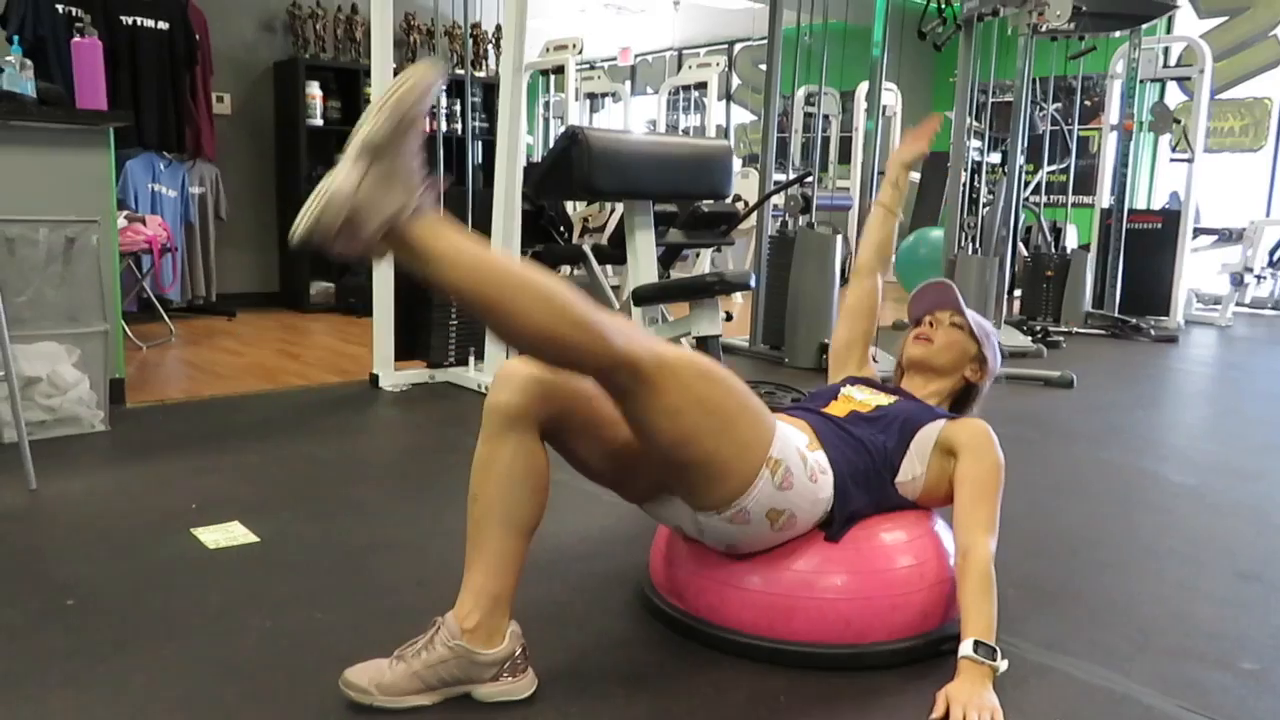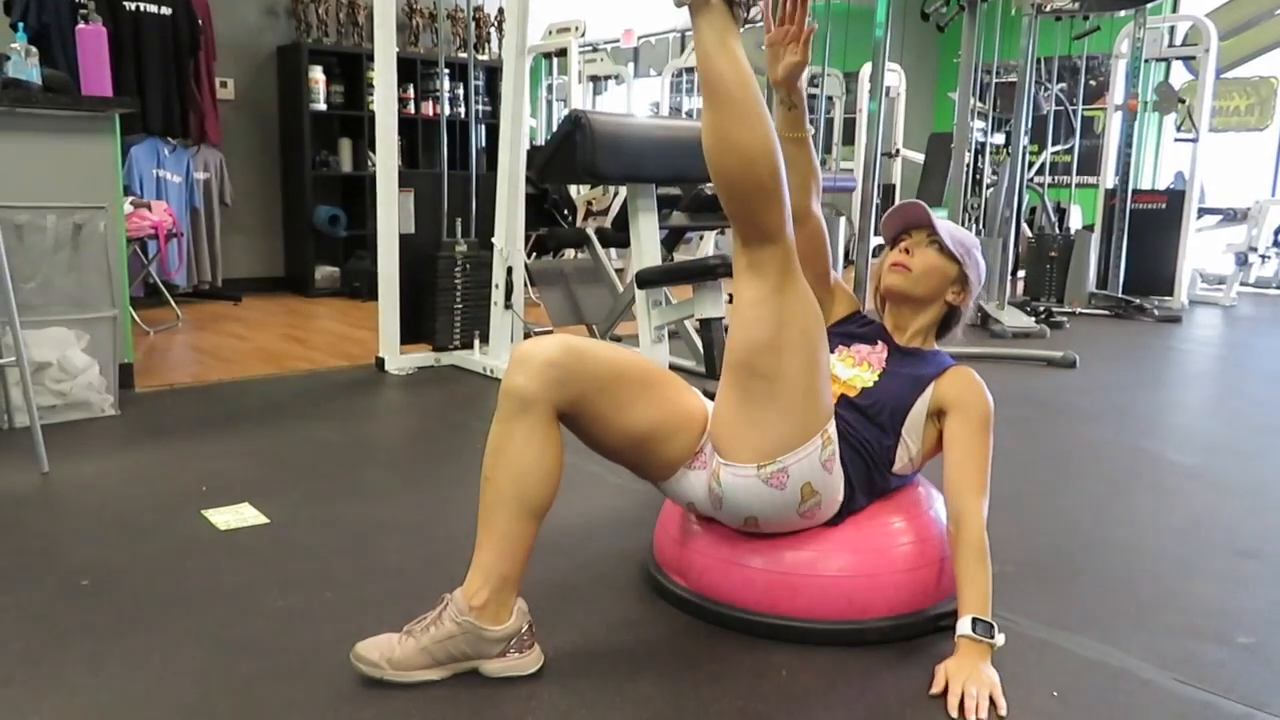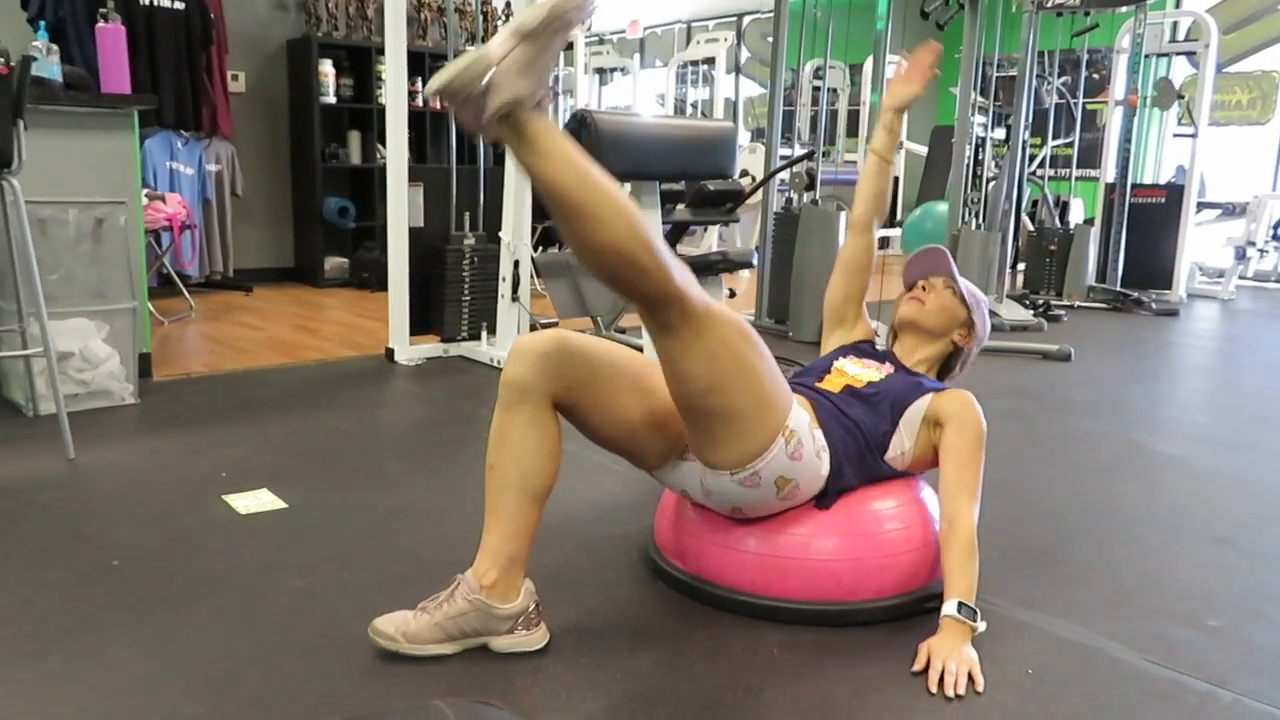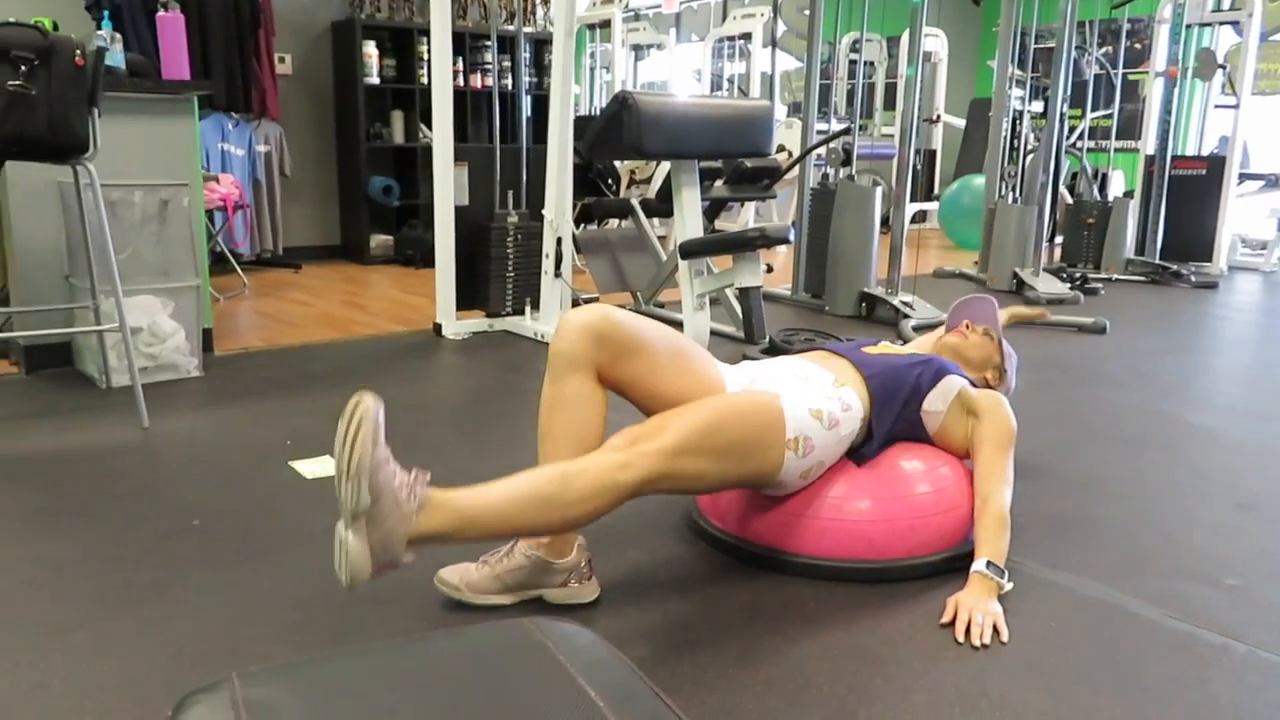
dt=0.7s
person 1, frame 1
left shoulder: (964, 438)
right shoulder: (853, 370)
left elbow: (978, 550)
right elbow: (865, 276)
right wrist: (895, 177)
left hip: (784, 486)
right hip: (706, 487)
left knee: (615, 345)
right knee: (523, 387)
left ankle: (397, 216)
right ankle: (481, 643)
person 1, frame 2
left shoulder: (955, 388)
right shoulder: (841, 316)
left elbow: (968, 515)
right elbow: (806, 210)
left wrist: (975, 648)
right wrist: (788, 93)
left hip: (787, 480)
right hip: (721, 460)
left knee: (764, 234)
right knee: (538, 368)
right ankle: (489, 618)
person 1, frame 3
left shoulder: (951, 408)
right shoulder: (853, 346)
left elbow: (961, 514)
right elbow: (860, 229)
left wrist: (955, 626)
right wrist: (889, 118)
left hip: (779, 459)
right hip: (712, 451)
left knee: (663, 285)
right knee: (537, 360)
left ankle: (520, 113)
right ankle: (498, 597)
person 1, frame 4
left shoulder: (981, 406)
right shoulder: (912, 366)
left elbow: (995, 494)
left wrist: (985, 579)
right wrist: (993, 311)
left hip: (817, 410)
right hip: (753, 380)
left knee: (631, 458)
right knee: (585, 330)
left ankle: (411, 514)
right ankle: (553, 553)
